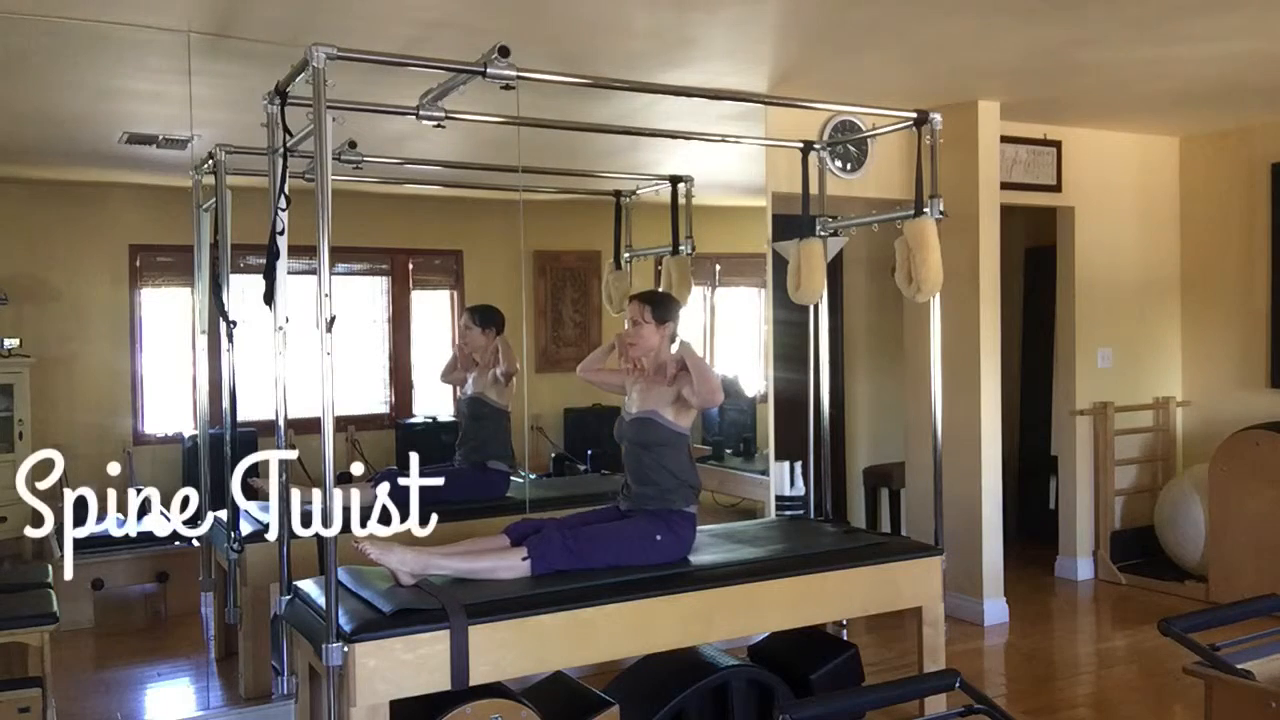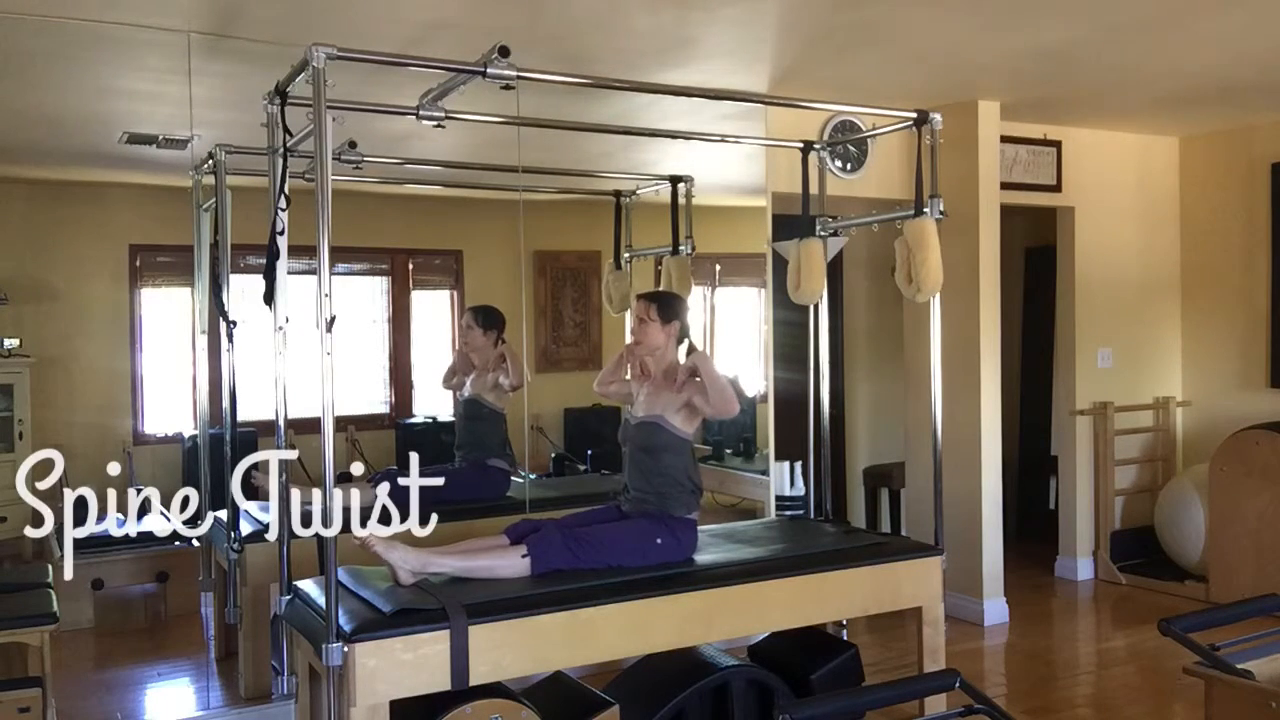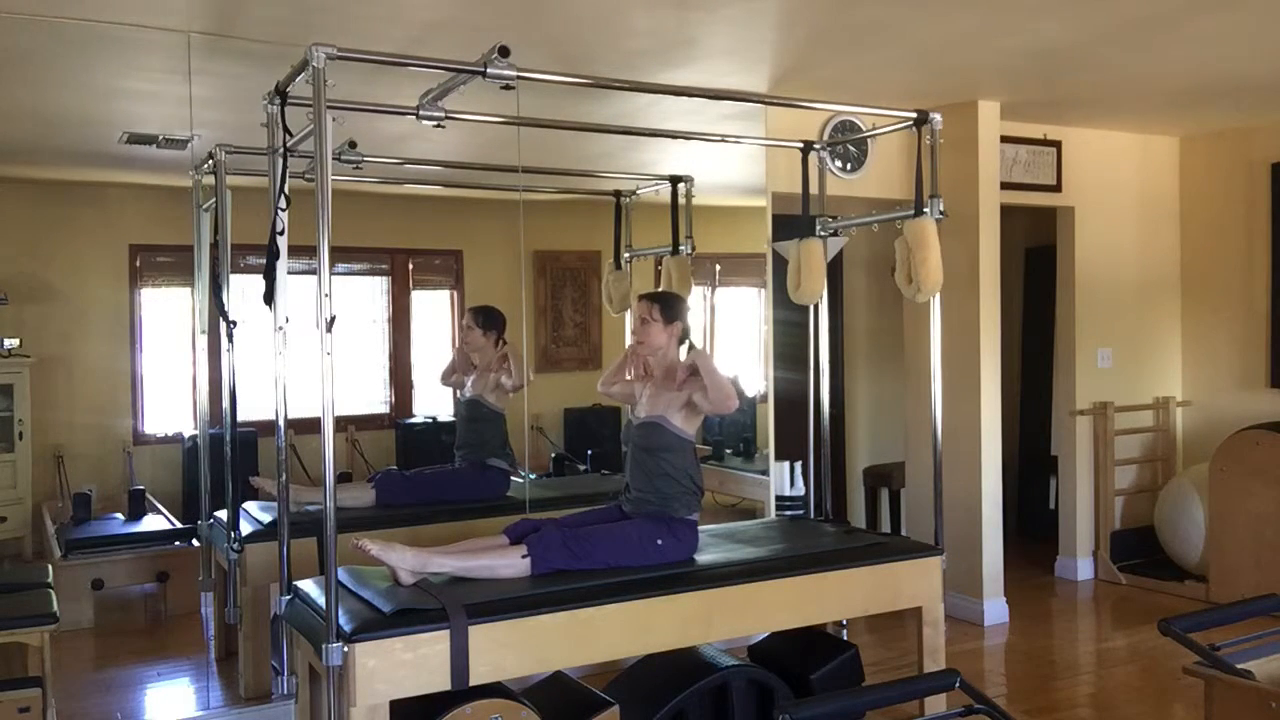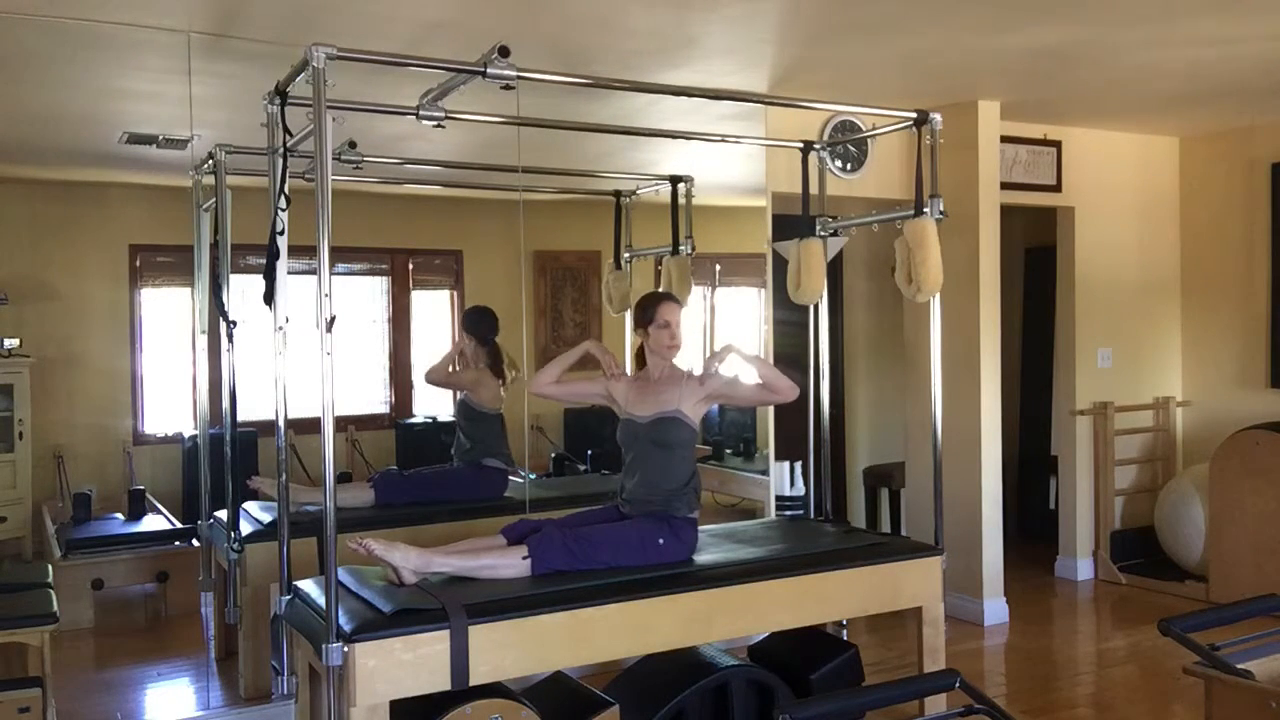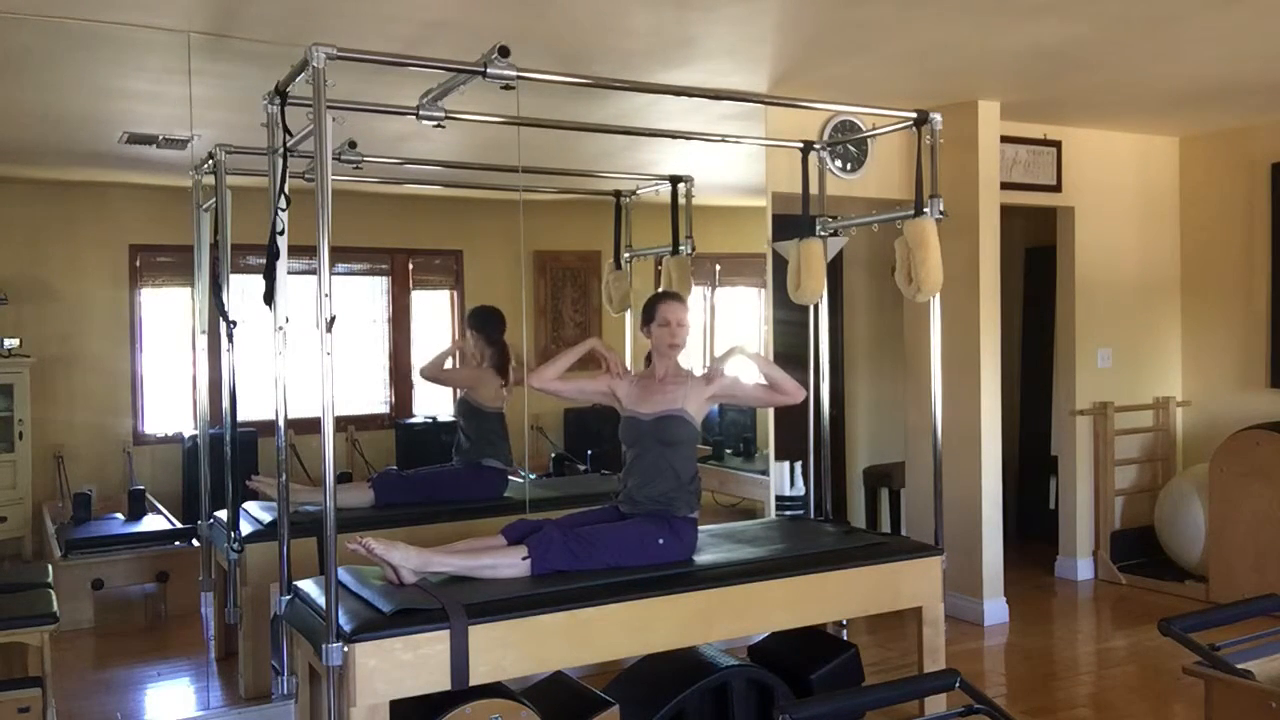
dt=1s
person 1, frame 1
left shoulder: (680, 384)
right shoulder: (635, 380)
left elbow: (713, 396)
right elbow: (584, 371)
left wrist: (688, 353)
right wrist: (614, 343)
left hip: (667, 525)
right hip: (630, 511)
left knee: (558, 549)
right knee: (532, 531)
left ankle: (421, 564)
right ankle: (420, 558)
person 1, frame 2
left shoulder: (688, 390)
right shoulder: (643, 386)
left elbow: (729, 408)
right elbow: (602, 386)
left wrist: (701, 361)
right wrist: (625, 354)
left hip: (669, 528)
right hip: (631, 512)
left knee: (556, 547)
right knee: (532, 530)
left ankle: (422, 562)
right ankle: (419, 560)
person 1, frame 3
left shoulder: (688, 388)
right shoulder: (645, 387)
left elbow: (728, 404)
right elbow: (605, 386)
left wrist: (700, 359)
right wrist: (631, 354)
left hip: (669, 529)
right hip: (630, 513)
left knee: (555, 548)
right knee: (531, 529)
left ankle: (421, 563)
right ankle: (419, 561)
person 1, frame 4
left shoulder: (699, 386)
right shoulder: (619, 387)
left elbow: (787, 392)
right elbow: (540, 385)
left wrist: (736, 352)
right wrist: (587, 348)
left hip: (671, 528)
right hip: (626, 513)
left knee: (556, 548)
right knee: (530, 530)
left ankle: (423, 562)
right ankle: (419, 562)
person 1, frame 5
left shoulder: (703, 386)
right shoulder: (623, 386)
left elbow: (793, 395)
right elbow: (540, 380)
left wrist: (744, 353)
right wrist: (591, 345)
left hip: (671, 527)
right hip: (626, 512)
left knee: (556, 547)
right knee: (529, 530)
left ankle: (422, 561)
right ankle: (418, 561)
person 2, frame 1
left shoulder: (497, 376)
right shoulder: (476, 374)
left elbow: (510, 368)
right elbow: (446, 376)
left wrist: (501, 341)
right wrist: (459, 351)
left hip: (489, 475)
right hip: (468, 467)
left knee: (399, 487)
right knee: (392, 480)
left ankle: (303, 495)
right ankle: (302, 492)
person 2, frame 2
left shoulder: (498, 375)
right shoulder: (475, 375)
left elbow: (517, 380)
right elbow: (447, 382)
left wrist: (507, 349)
right wrist: (460, 356)
left hip: (489, 474)
right hip: (469, 469)
left knee: (401, 487)
right knee: (394, 480)
left ankle: (304, 496)
right ankle: (307, 494)
person 2, frame 3
left shoulder: (499, 376)
right shoulder: (473, 375)
left elbow: (519, 381)
right elbow: (445, 379)
left wrist: (509, 350)
right wrist: (460, 353)
left hip: (489, 474)
right hip: (469, 469)
left knee: (401, 487)
right knee: (390, 479)
left ankle: (299, 496)
right ankle: (301, 493)
person 2, frame 4
left shoulder: (478, 376)
right shoulder: (497, 372)
left elbow: (434, 376)
left wrist: (457, 349)
left hip: (484, 475)
right hip: (479, 470)
left knee: (398, 486)
right knee: (394, 479)
left ankle: (297, 495)
right ankle: (300, 491)
person 2, frame 5
left shoulder: (479, 375)
right shoulder: (499, 372)
left elbow: (428, 372)
left wrist: (456, 347)
left hip: (484, 475)
right hip: (479, 470)
left knee: (398, 487)
right knee: (393, 480)
left ankle: (296, 496)
right ankle: (302, 492)
